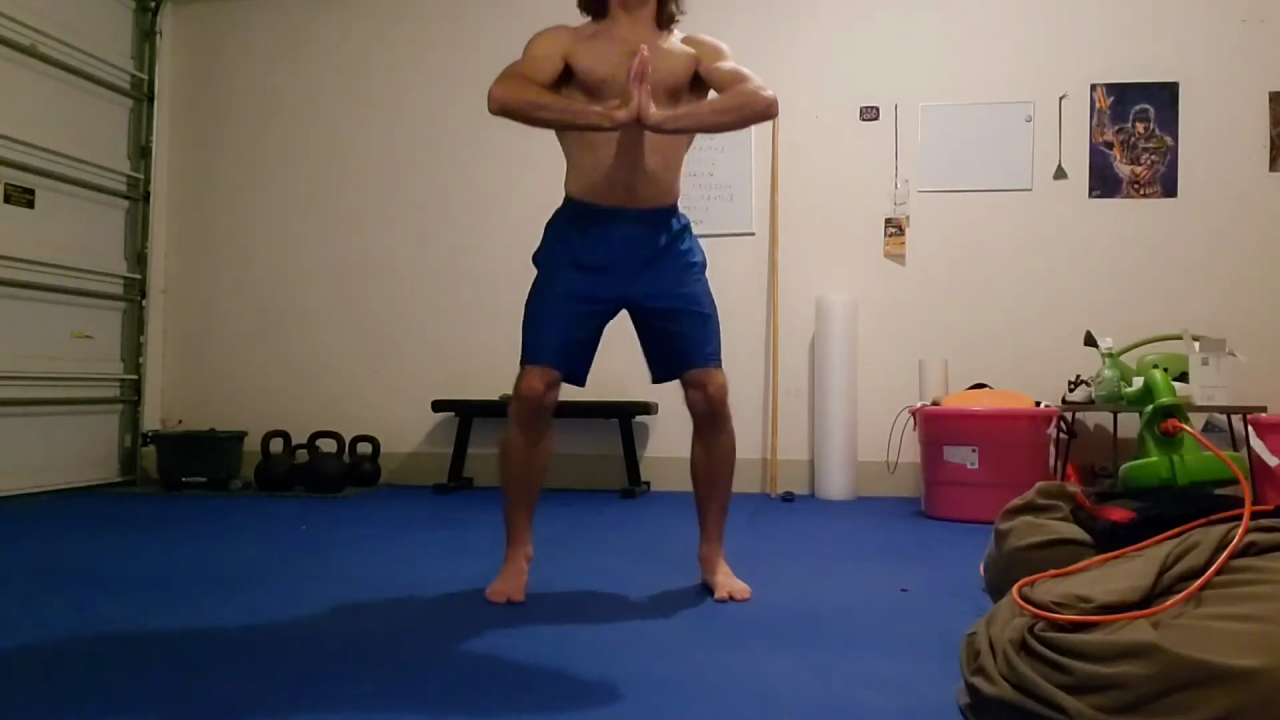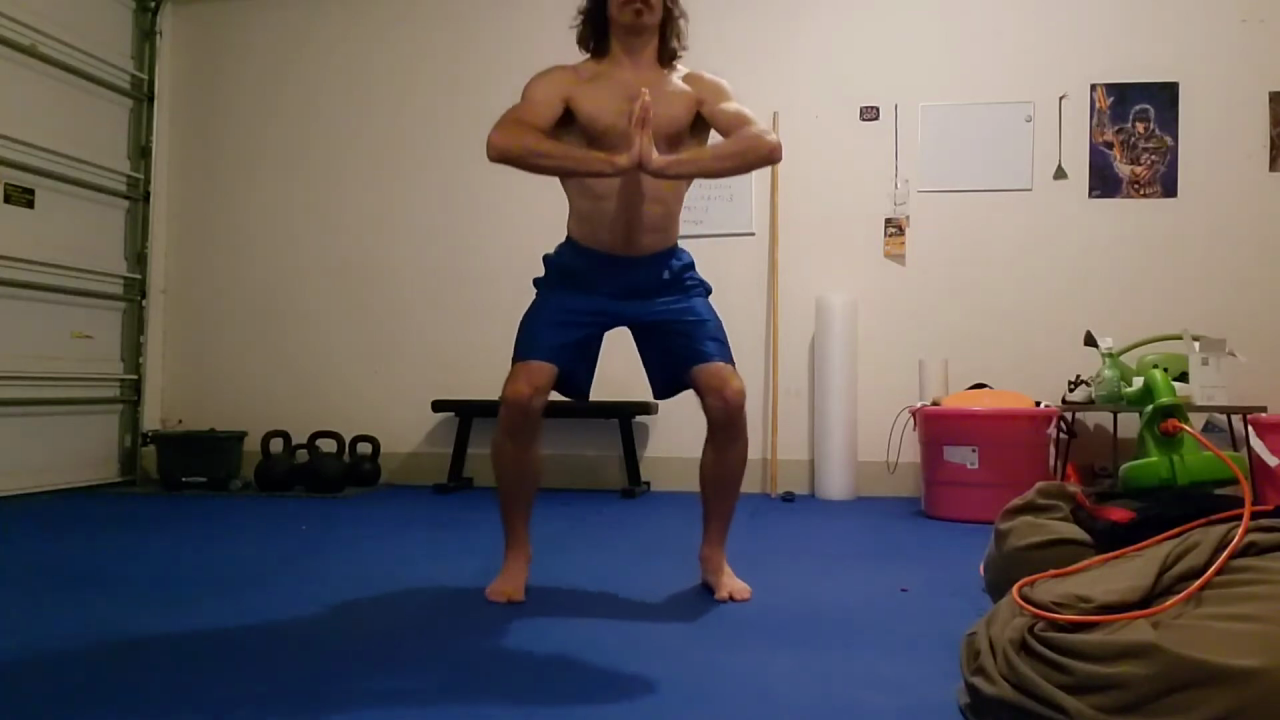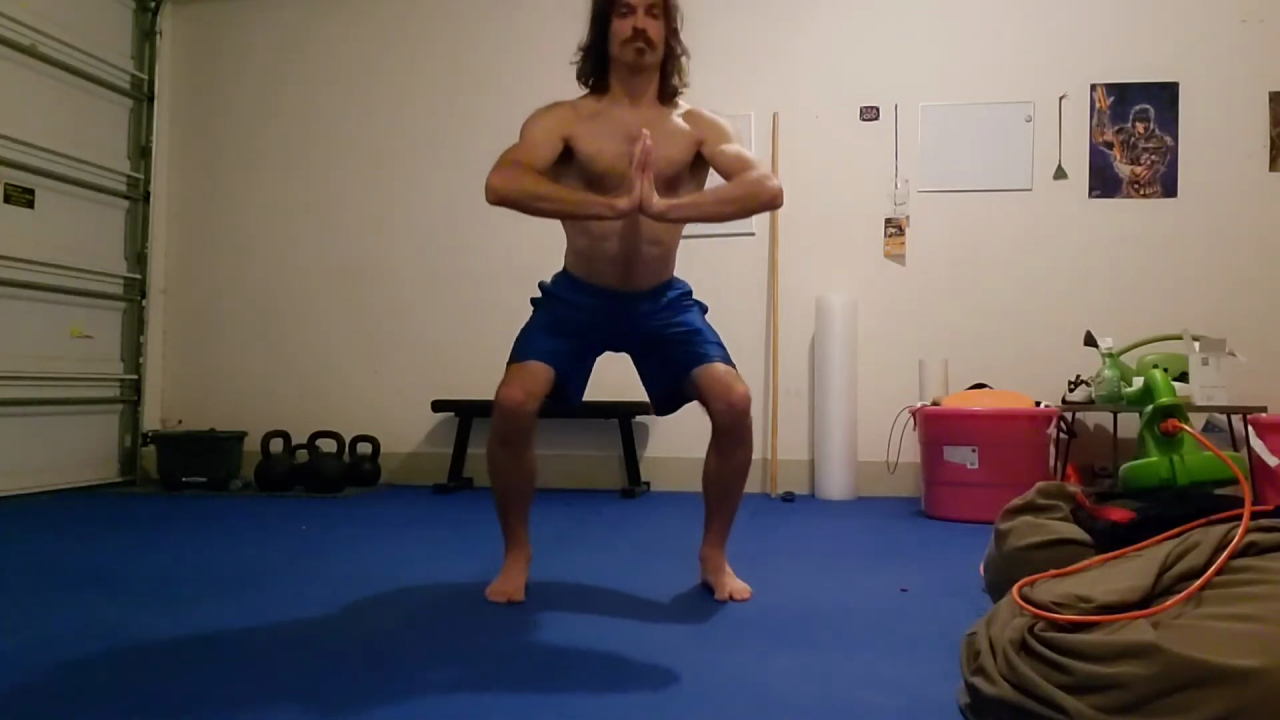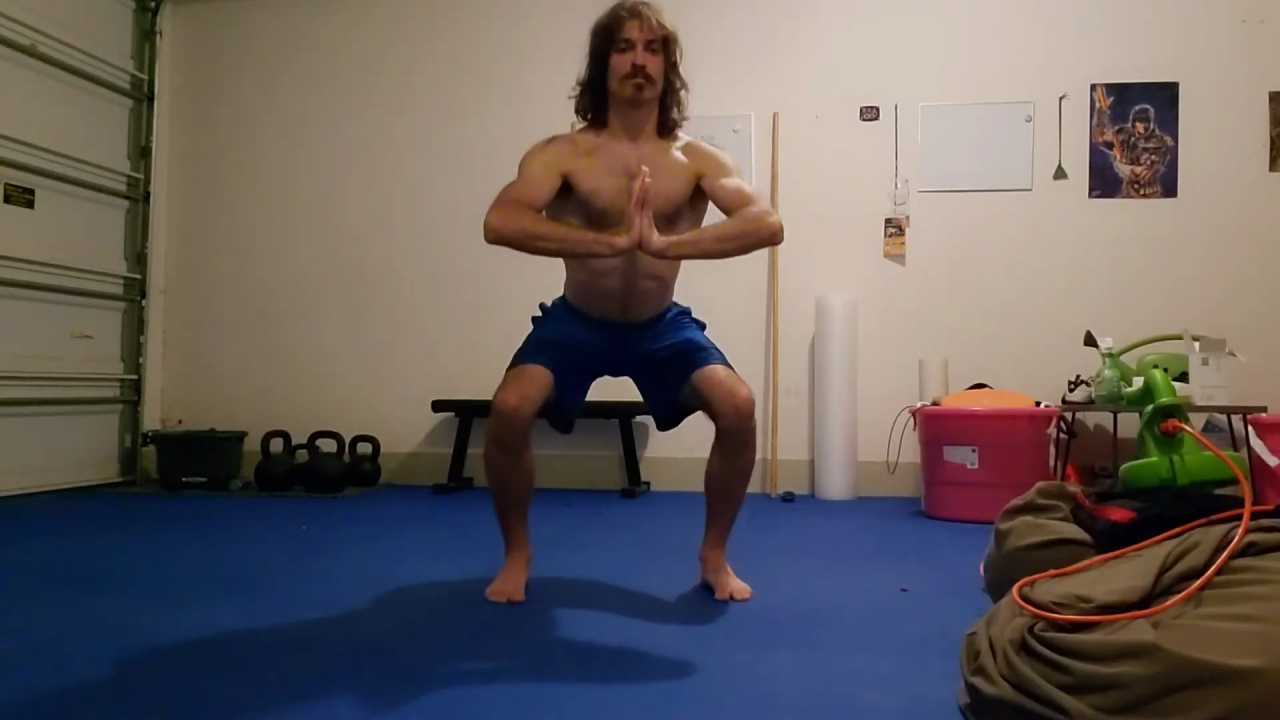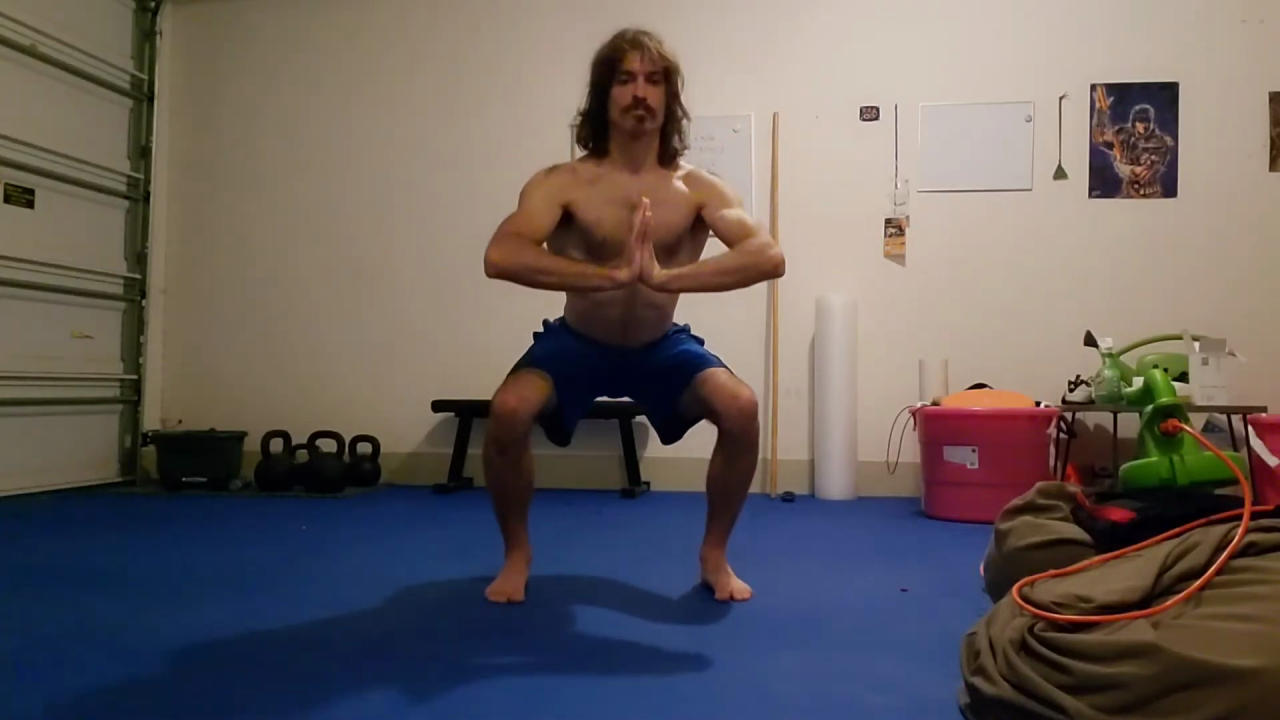
dt=0.4s
person 1, frame 1
left shoulder: (696, 50)
left elbow: (763, 100)
right elbow: (503, 95)
left wrist: (663, 119)
right wrist: (611, 116)
left hip: (663, 241)
right hip: (581, 239)
left knee: (709, 394)
right knee: (533, 392)
left ankle: (713, 553)
right ankle: (518, 553)
person 1, frame 2
left shoulder: (698, 88)
right shoulder: (564, 83)
left elbow: (766, 144)
right elbow: (502, 141)
left wrist: (666, 163)
right wrist: (615, 162)
left hip: (665, 276)
right hip: (580, 272)
left knee: (727, 398)
right knee: (521, 398)
left ankle: (714, 555)
right ankle: (517, 554)
person 1, frame 3
left shoulder: (697, 126)
right shoulder: (564, 120)
left elbow: (768, 188)
right elbow: (500, 183)
left wrist: (666, 207)
right wrist: (614, 204)
left hip: (661, 301)
right hip: (576, 299)
left knee: (733, 403)
right knee: (514, 402)
left ankle: (714, 554)
right ankle: (517, 553)
person 1, frame 4
left shoulder: (697, 159)
right shoulder: (561, 154)
left elbow: (768, 225)
right elbow: (499, 223)
left wrist: (664, 244)
right wrist: (613, 241)
left hip: (661, 326)
right hip: (576, 324)
left knee: (738, 407)
right knee: (510, 408)
left ankle: (715, 555)
right ankle: (517, 554)
person 1, frame 5
left shoulder: (698, 188)
right shoulder: (561, 183)
left elbow: (769, 257)
right elbow: (500, 257)
left wrist: (666, 277)
right wrist: (614, 274)
left hip: (661, 346)
right hip: (575, 343)
left knee: (740, 408)
right knee: (508, 411)
left ankle: (714, 554)
right ankle: (517, 552)
